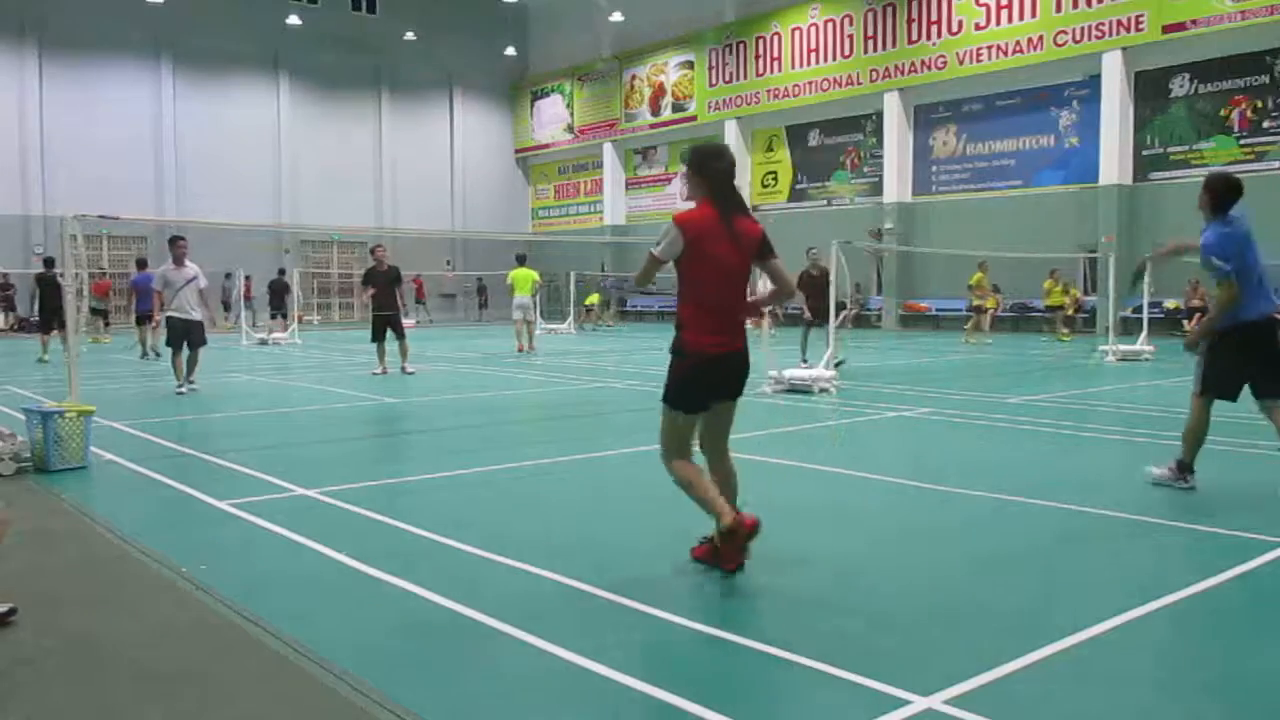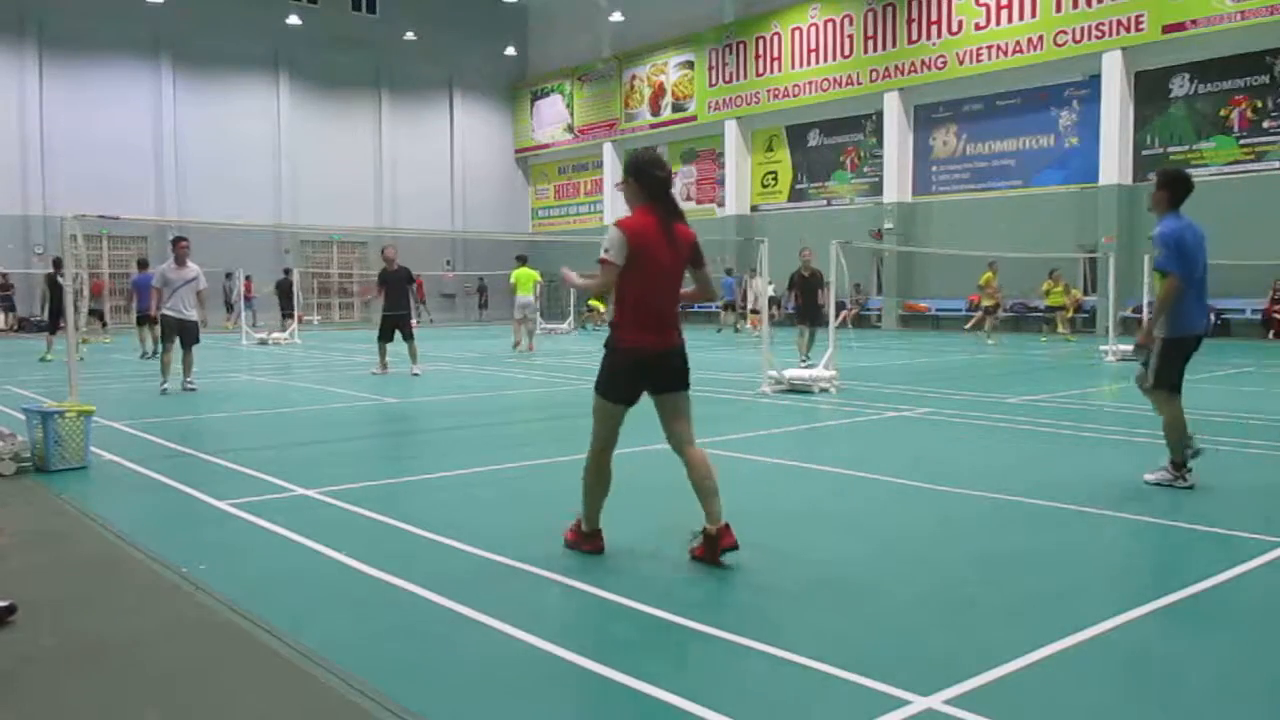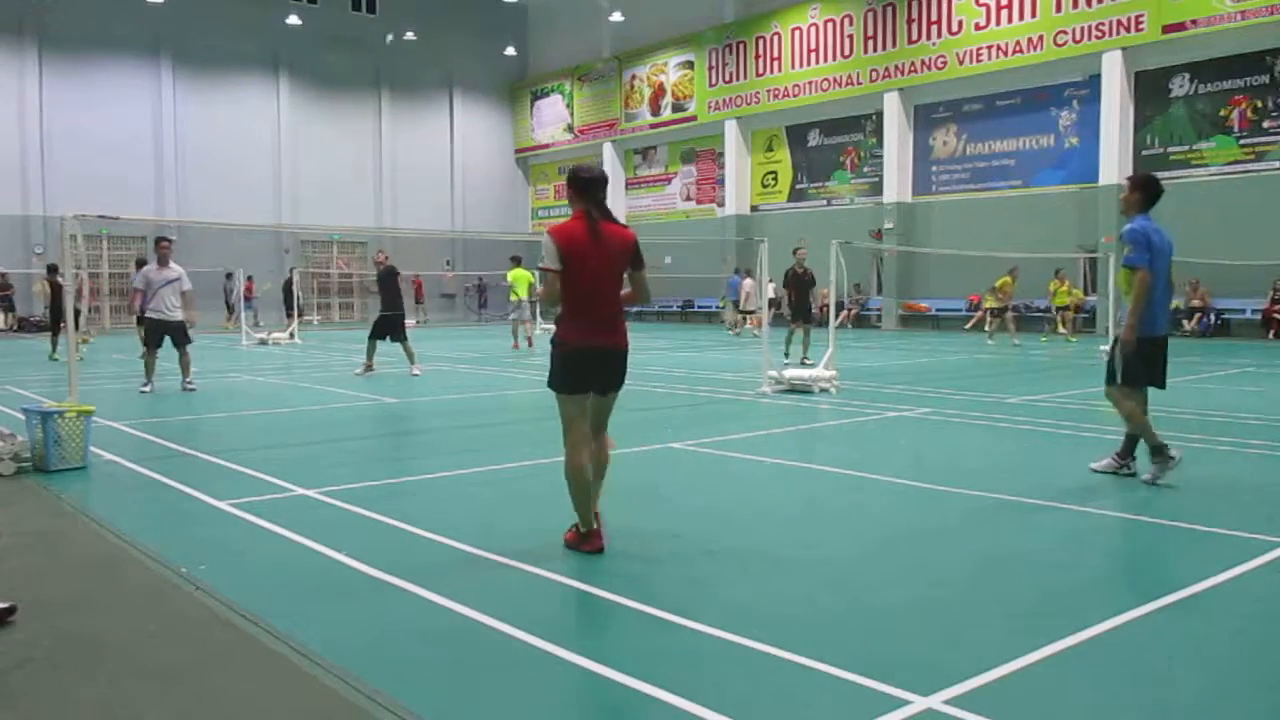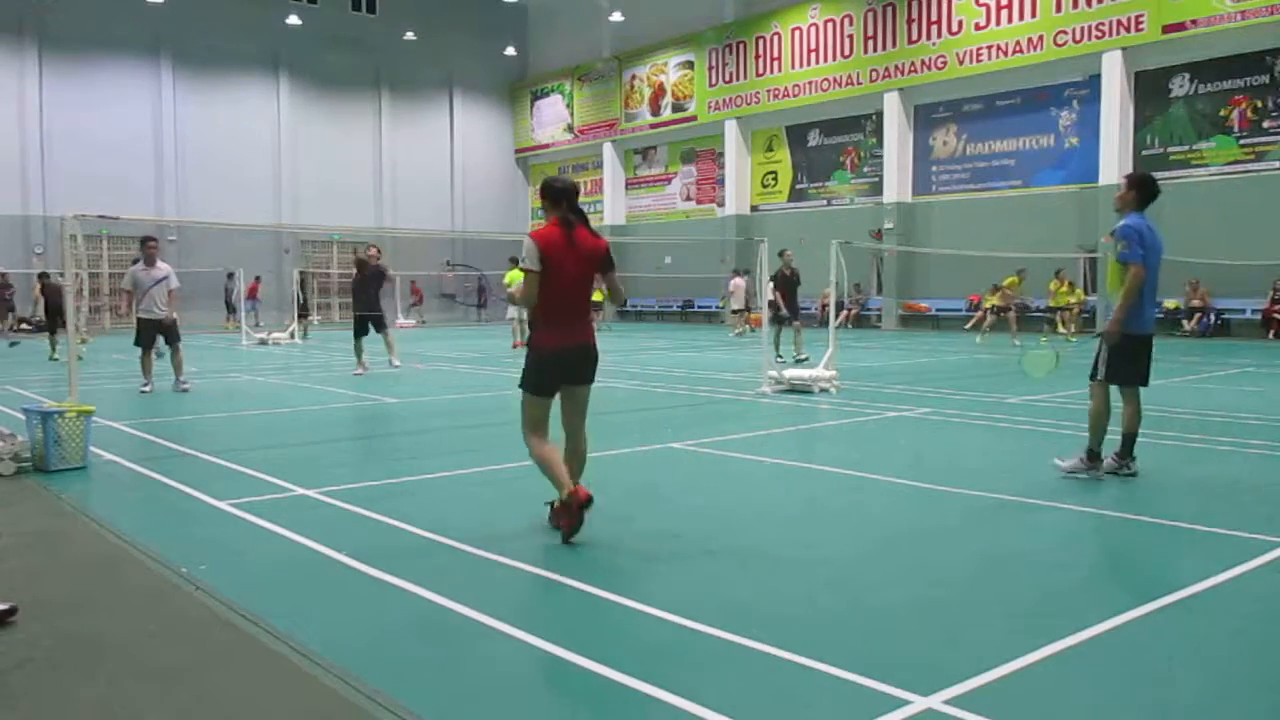
dt=0.4s
person 1, frame 1
left shoulder: (685, 224)
right shoulder: (750, 228)
left elbow: (642, 280)
right elbow: (787, 289)
left wrist: (640, 277)
left hip: (696, 353)
right hip: (734, 354)
left knee: (675, 455)
right knee: (717, 449)
left ankle: (732, 521)
right ankle: (726, 544)
person 1, frame 2
left shoulder: (623, 230)
right shoulder: (684, 233)
left elbow: (601, 290)
right elbow: (708, 292)
left wrist: (575, 279)
left hip: (628, 350)
right hip: (670, 349)
left knee: (602, 445)
right knee: (684, 441)
left ankle: (588, 531)
right ankle: (716, 528)
person 1, frame 3
left shoulder: (558, 236)
right shoulder: (625, 237)
left elbow: (550, 298)
right elbow: (642, 295)
left wrist: (559, 294)
left hip: (573, 347)
right hip: (613, 347)
left knee: (577, 440)
right knee: (598, 433)
left ankle: (587, 529)
right ankle: (591, 509)
person 1, frame 4
left shoulder: (537, 239)
right shoulder: (597, 243)
left elbow: (528, 298)
right elbow: (617, 297)
left wrist: (514, 295)
left hip: (546, 347)
right hip: (583, 346)
left knee: (535, 433)
right knee: (575, 429)
left ankle: (572, 493)
right ankle: (568, 503)
person 2, frame 1
left shoulder: (1212, 241)
right shoulder: (1237, 223)
left elbow: (1230, 292)
left wrist: (1200, 330)
right wrist: (1159, 254)
left hip: (1233, 328)
left knee: (1201, 401)
left ankle: (1182, 470)
person 2, frame 2
left shoulder: (1166, 233)
right shoulder: (1192, 229)
left elbow: (1171, 283)
left wrist: (1148, 327)
left hip: (1173, 328)
right hip: (1193, 325)
left knee: (1166, 395)
right knee: (1147, 381)
left ankle: (1179, 470)
right ankle: (1183, 445)
person 2, frame 3
left shoulder: (1134, 231)
right shoulder: (1159, 233)
left elbow: (1144, 278)
right elbow: (1168, 283)
left wrist: (1130, 325)
left hip: (1138, 329)
right hip: (1157, 328)
left knee: (1116, 391)
right knee: (1135, 392)
left ankle: (1162, 452)
right ankle: (1125, 457)
person 2, frame 4
left shoulder: (1128, 228)
right shoulder: (1150, 231)
left elbow: (1137, 273)
left wrist: (1116, 316)
left hip: (1124, 325)
right hip: (1143, 325)
left knee: (1099, 388)
right knee: (1129, 390)
left ankle: (1091, 458)
right ankle: (1123, 457)
